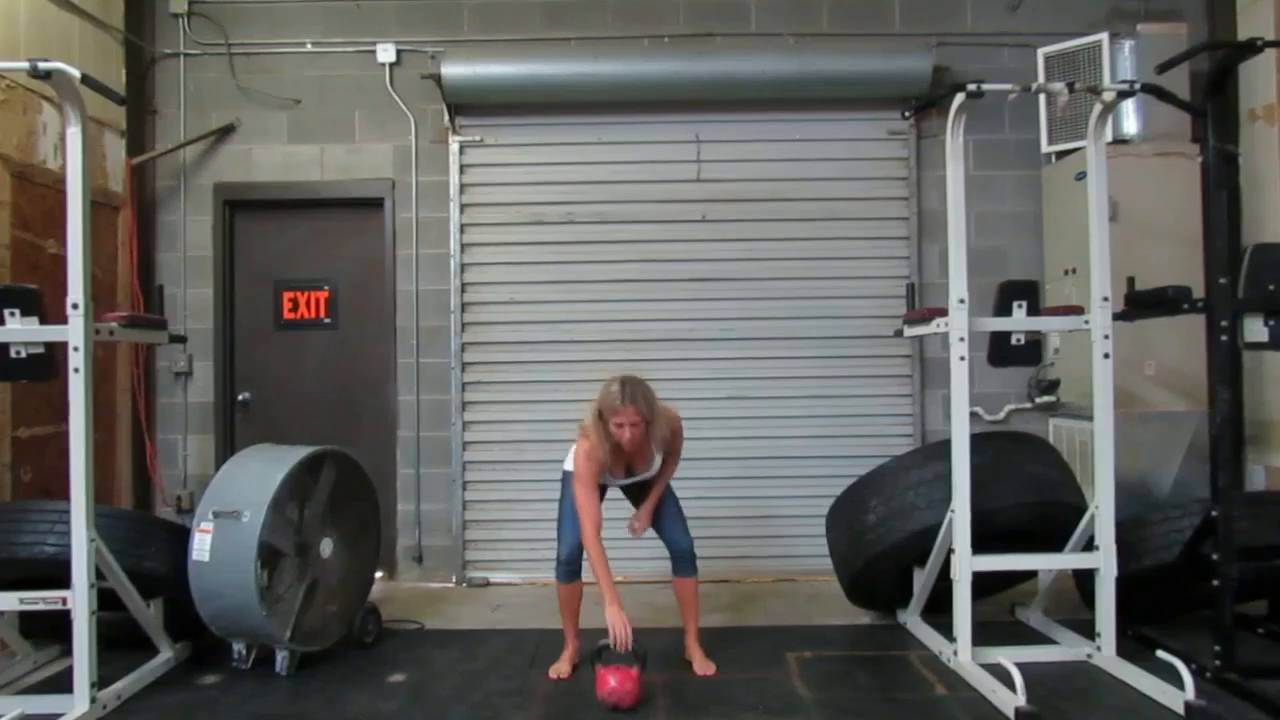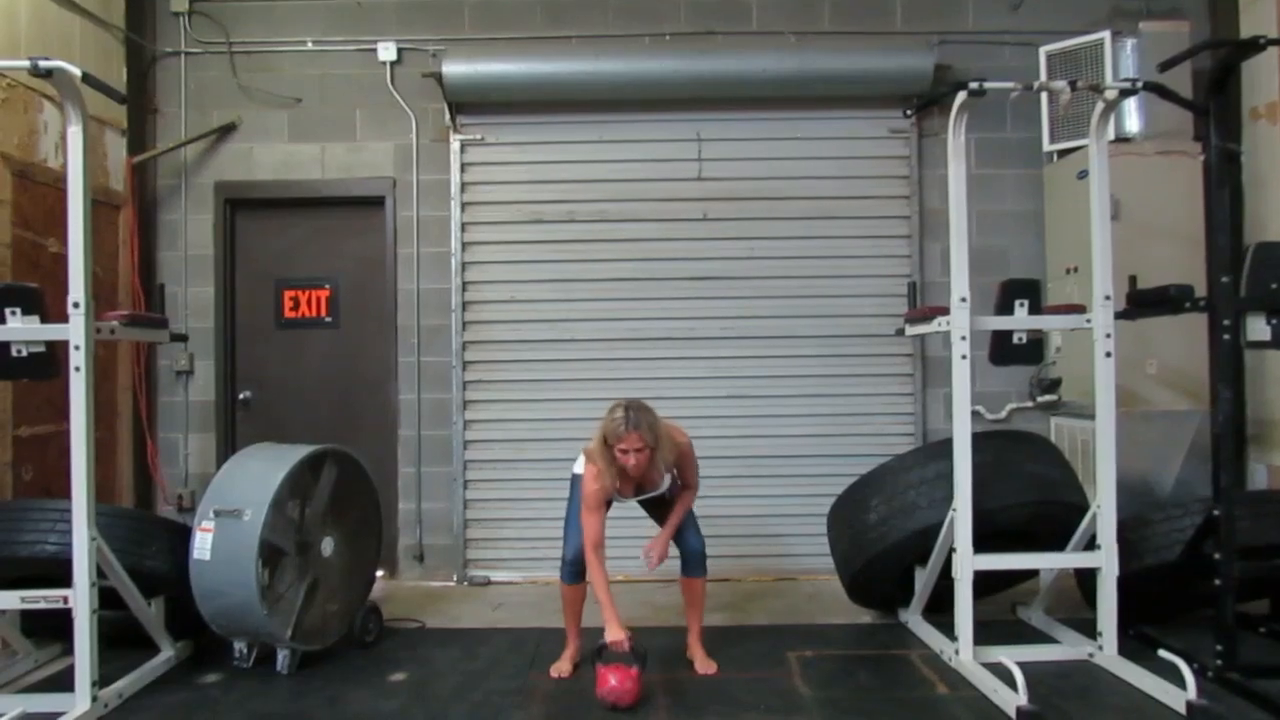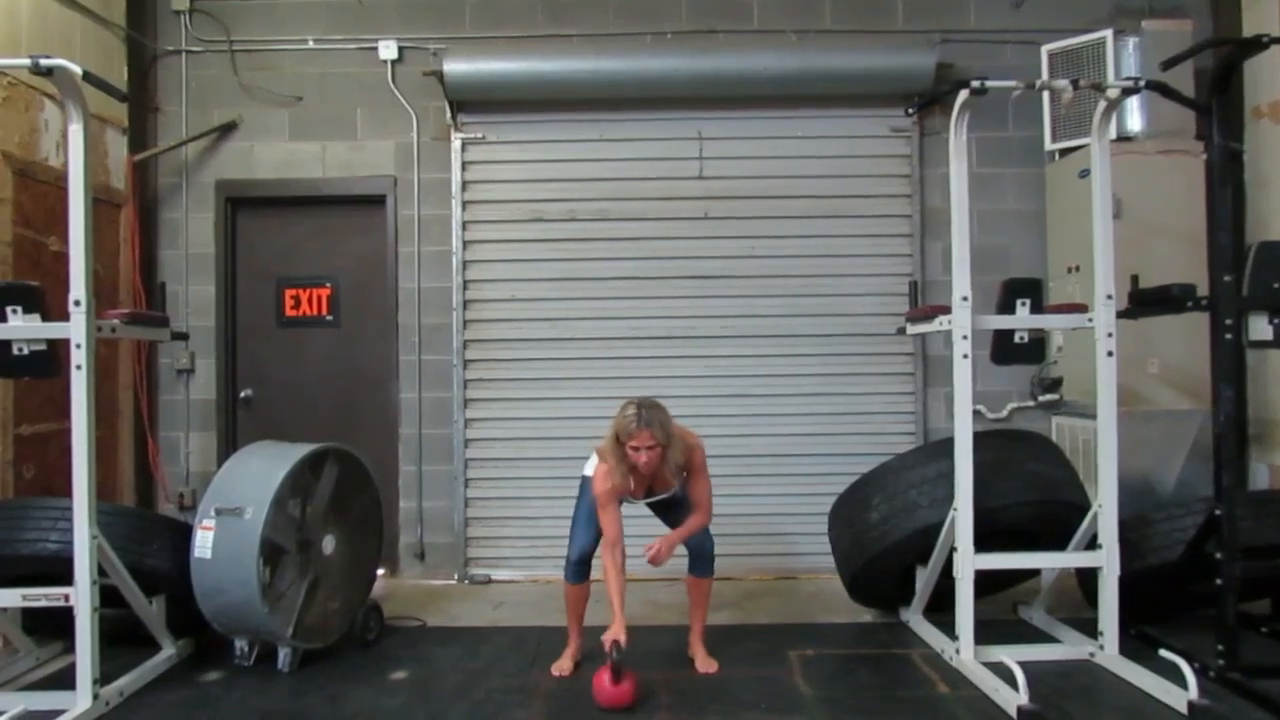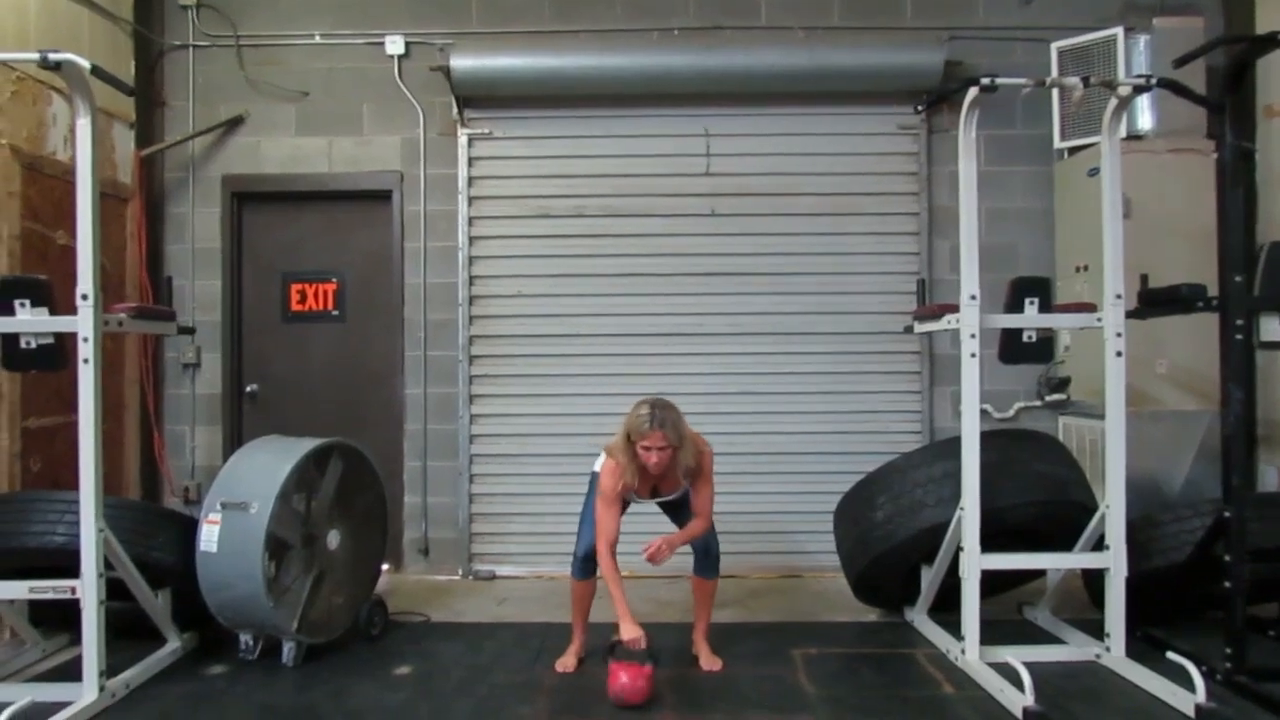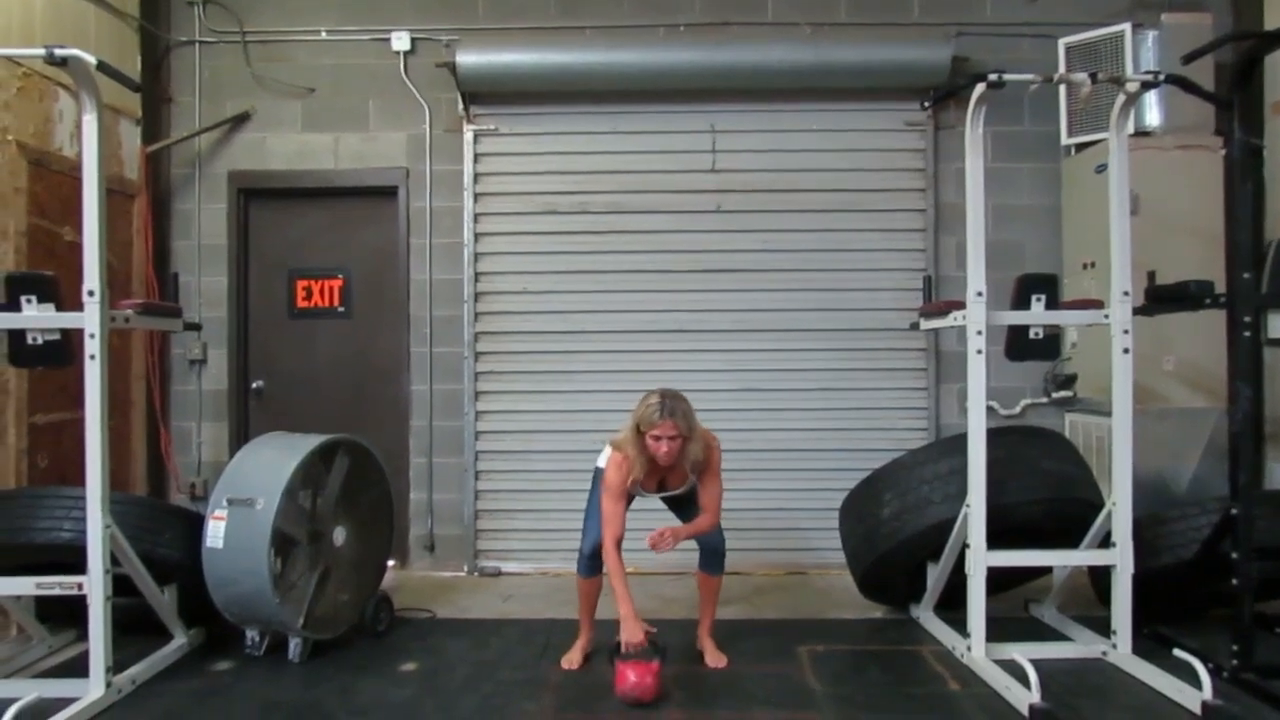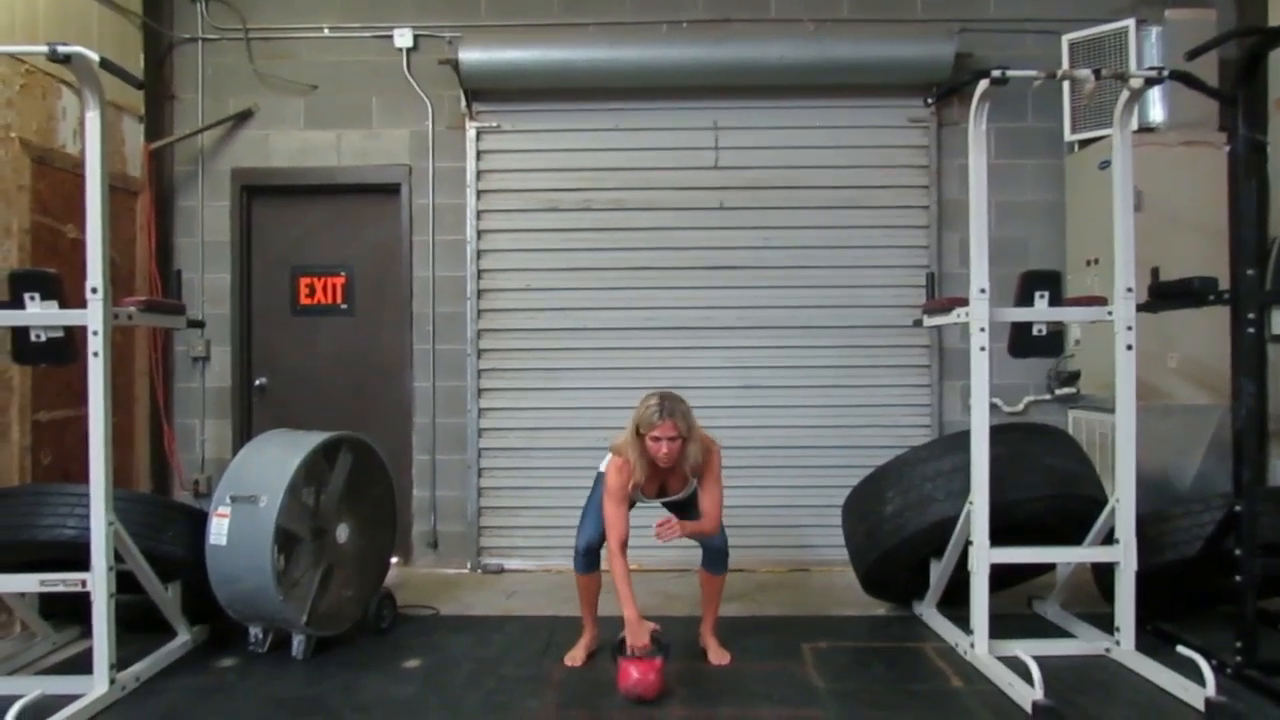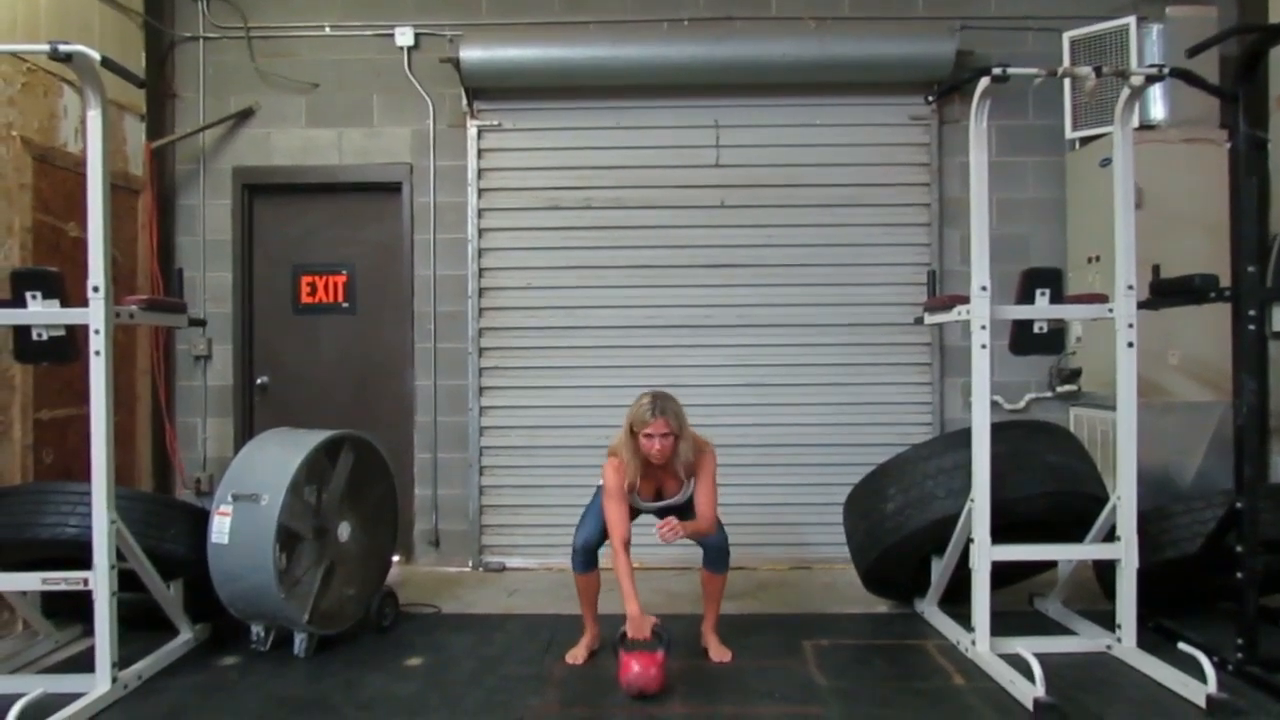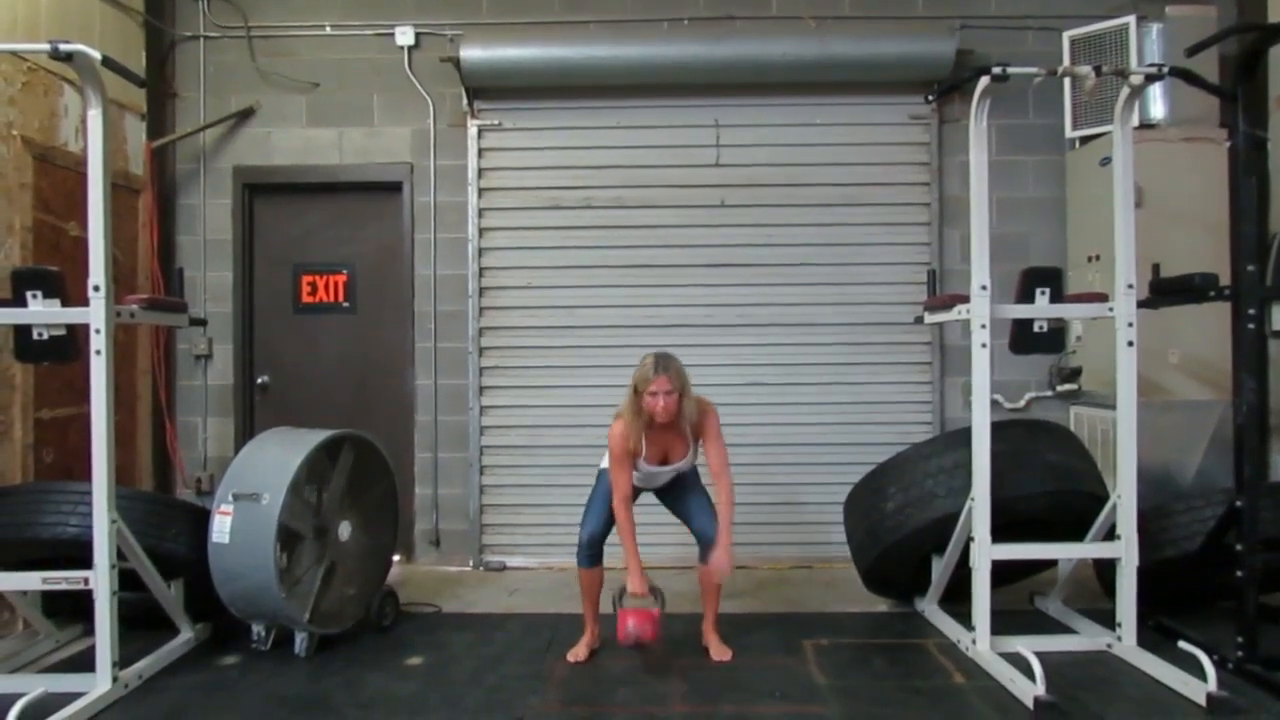
dt=0.3s
person 1, frame 1
left shoulder: (668, 424)
right shoulder: (589, 447)
left elbow: (671, 459)
right elbow: (589, 531)
left wrist: (650, 504)
right wrist: (611, 604)
left hip: (645, 481)
right hip: (584, 475)
left knee: (682, 546)
right knee: (568, 554)
left ankle: (693, 646)
right ankle: (570, 648)
person 1, frame 2
left shoulder: (678, 445)
right shoulder: (596, 471)
left elbow: (688, 488)
right elbow: (593, 551)
left wrist: (665, 536)
right wrist: (612, 621)
left hip: (658, 485)
right hip: (592, 477)
left knee: (694, 548)
right knee: (573, 556)
left ankle: (695, 644)
right ankle: (572, 647)
person 1, frame 3
left shoulder: (689, 448)
right shoulder: (607, 470)
left elbow: (703, 511)
right elbow: (613, 549)
left wrist: (671, 539)
right wrist: (618, 620)
left hip: (666, 487)
right hip: (613, 482)
left knee: (703, 548)
right knee: (578, 555)
left ankle: (696, 643)
right ankle: (573, 646)
person 1, frame 4
left shoulder: (699, 453)
right shoulder: (615, 467)
left elbow: (703, 519)
right elbow: (605, 549)
left wrist: (674, 541)
right wrist: (626, 619)
left hip: (676, 488)
right hip: (619, 482)
left knee: (709, 550)
right knee: (585, 551)
left ankle: (700, 640)
right ankle: (577, 643)
person 1, frame 5
left shoulder: (707, 448)
right shoulder: (621, 459)
left elbow: (711, 515)
right elbow: (610, 544)
left wrist: (680, 532)
right wrist: (628, 617)
left hip: (681, 483)
right hip: (620, 474)
left knee: (714, 545)
right knee: (591, 549)
left ankle: (705, 636)
right ankle: (584, 638)
person 1, frame 6
left shoulder: (706, 452)
right shoulder: (621, 463)
left elbow: (712, 523)
right elbow: (616, 546)
left wrist: (684, 527)
right wrist: (632, 617)
left hip: (680, 492)
right hip: (623, 484)
left knee: (717, 546)
right knee: (586, 546)
left ankle: (708, 633)
right ankle: (589, 635)
person 1, frame 7
left shoulder: (700, 453)
right shoulder: (618, 464)
left elbow: (707, 520)
right elbow: (619, 545)
left wrist: (684, 527)
right wrist: (634, 612)
left hip: (677, 503)
right hip: (624, 497)
left knee: (718, 544)
right knee: (583, 545)
left ankle: (709, 632)
right ankle: (590, 634)
person 1, frame 8
left shoulder: (701, 414)
right shoulder: (624, 428)
left elbow: (721, 477)
right elbow: (621, 502)
left wrist: (724, 542)
right wrist: (634, 570)
left hip: (677, 477)
right hip: (623, 476)
left knee: (711, 538)
right knee: (590, 538)
left ankle: (710, 631)
right ankle: (591, 632)
